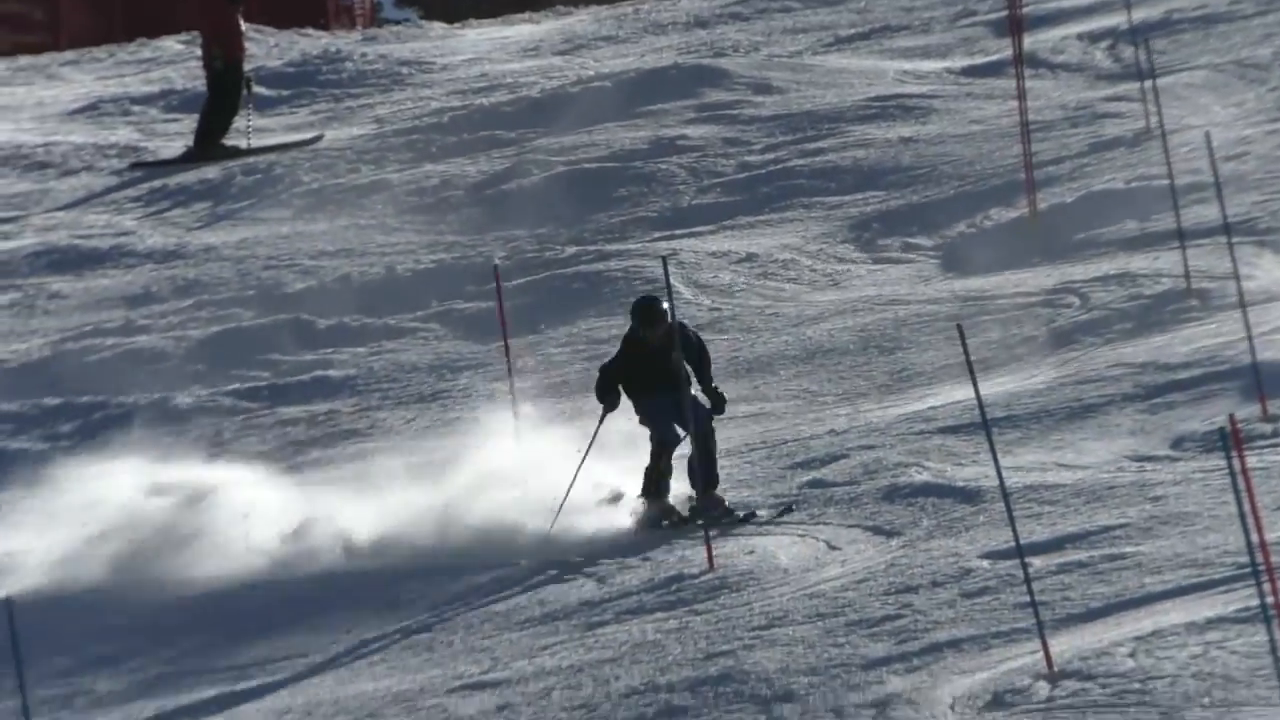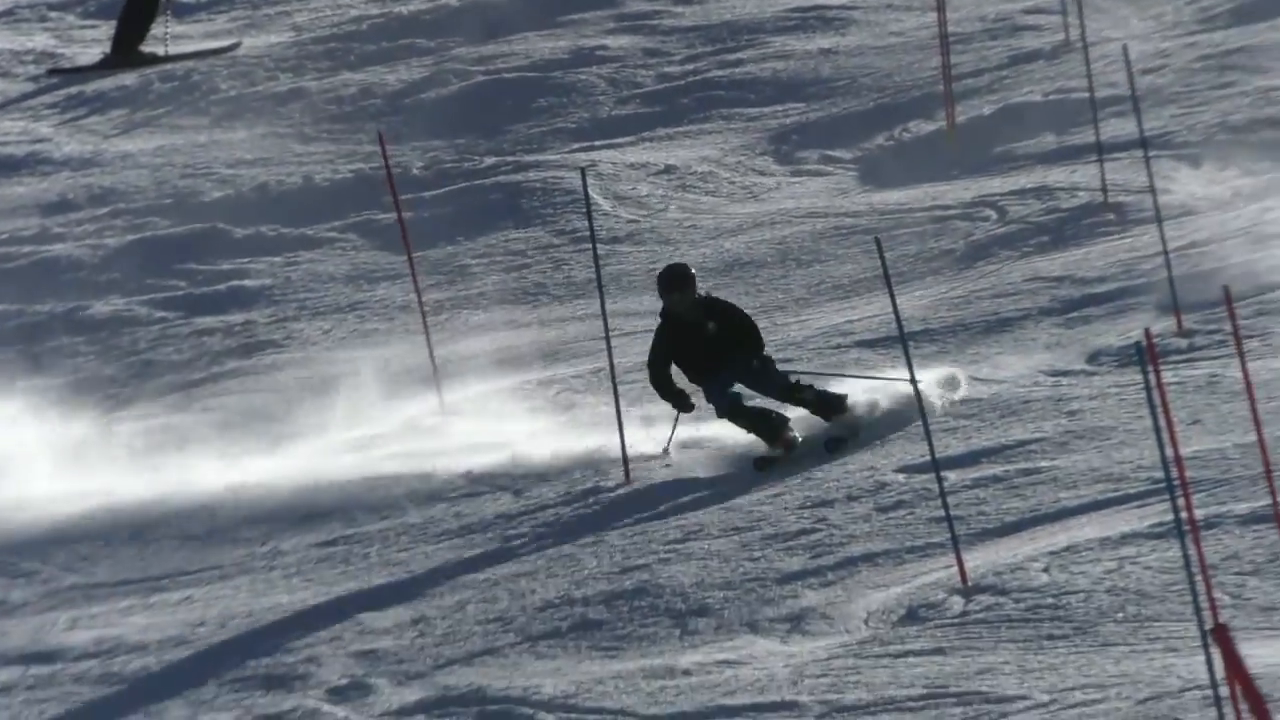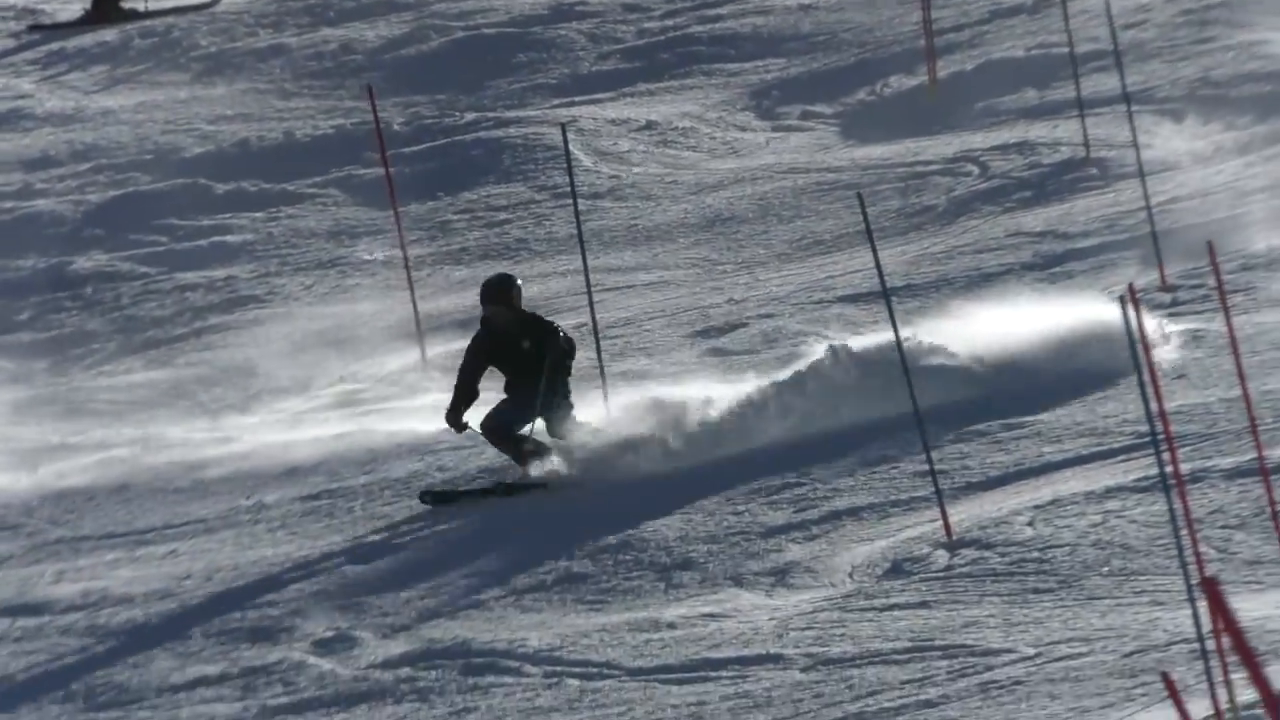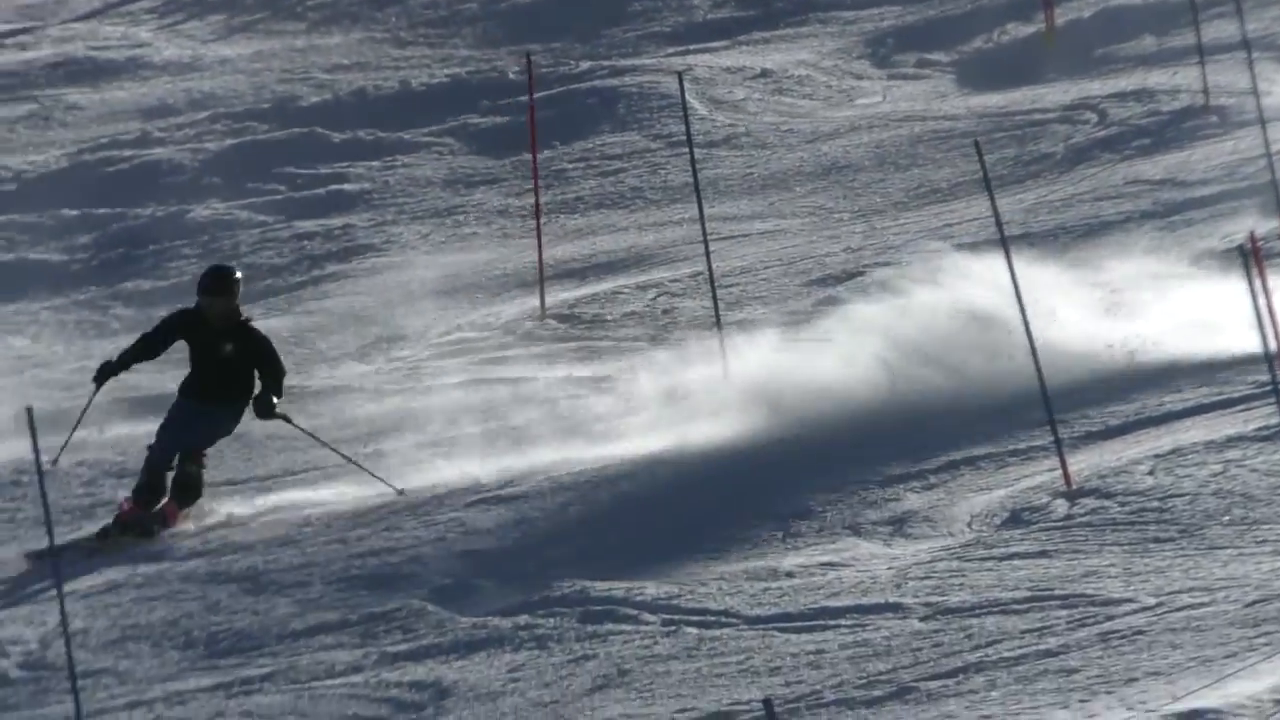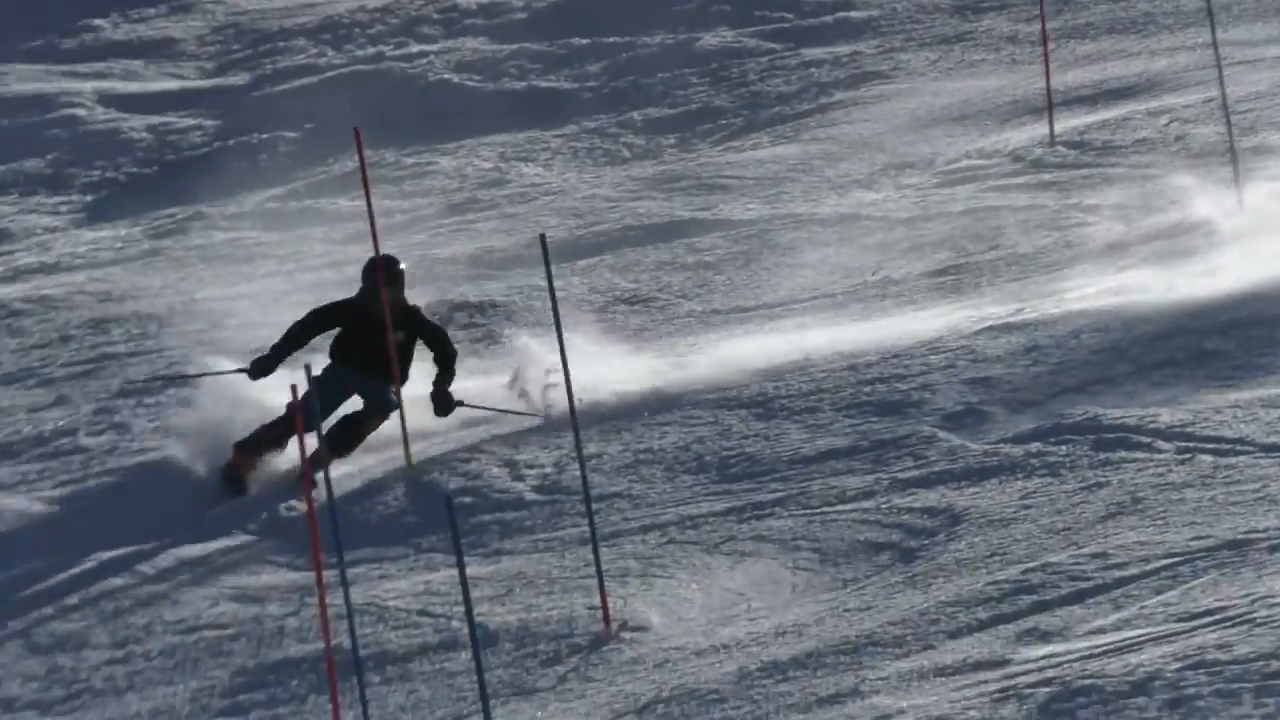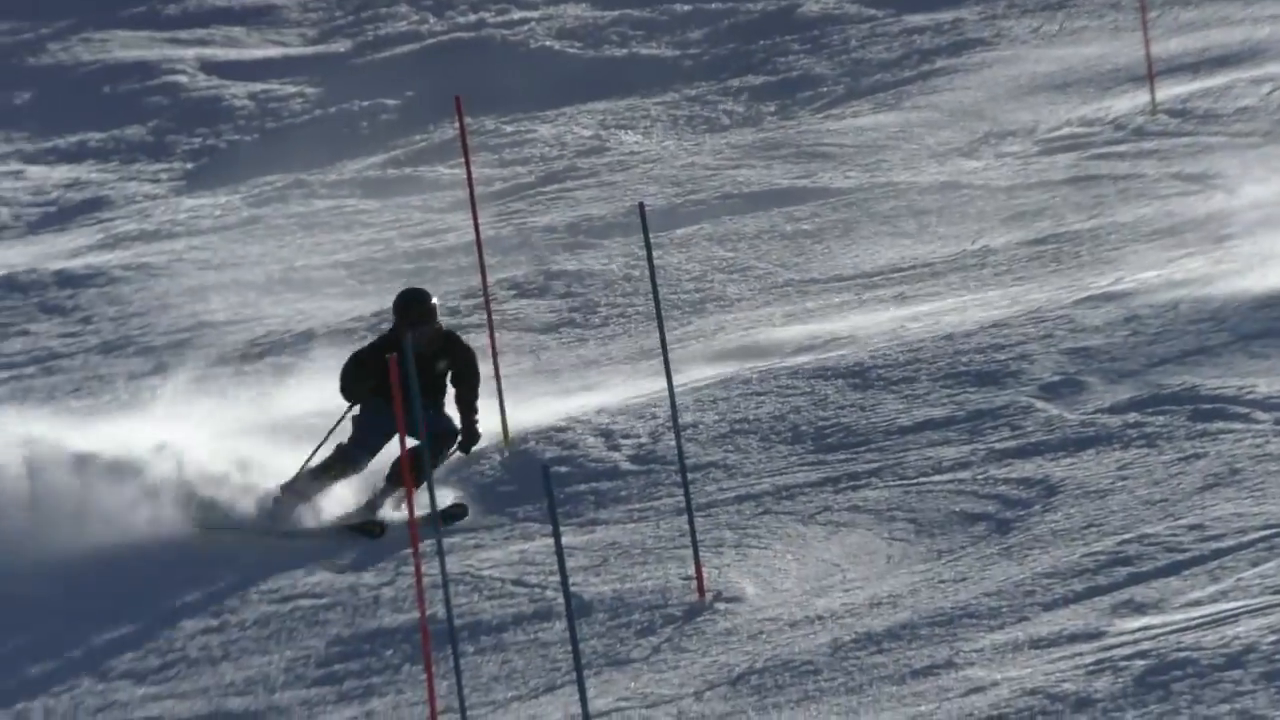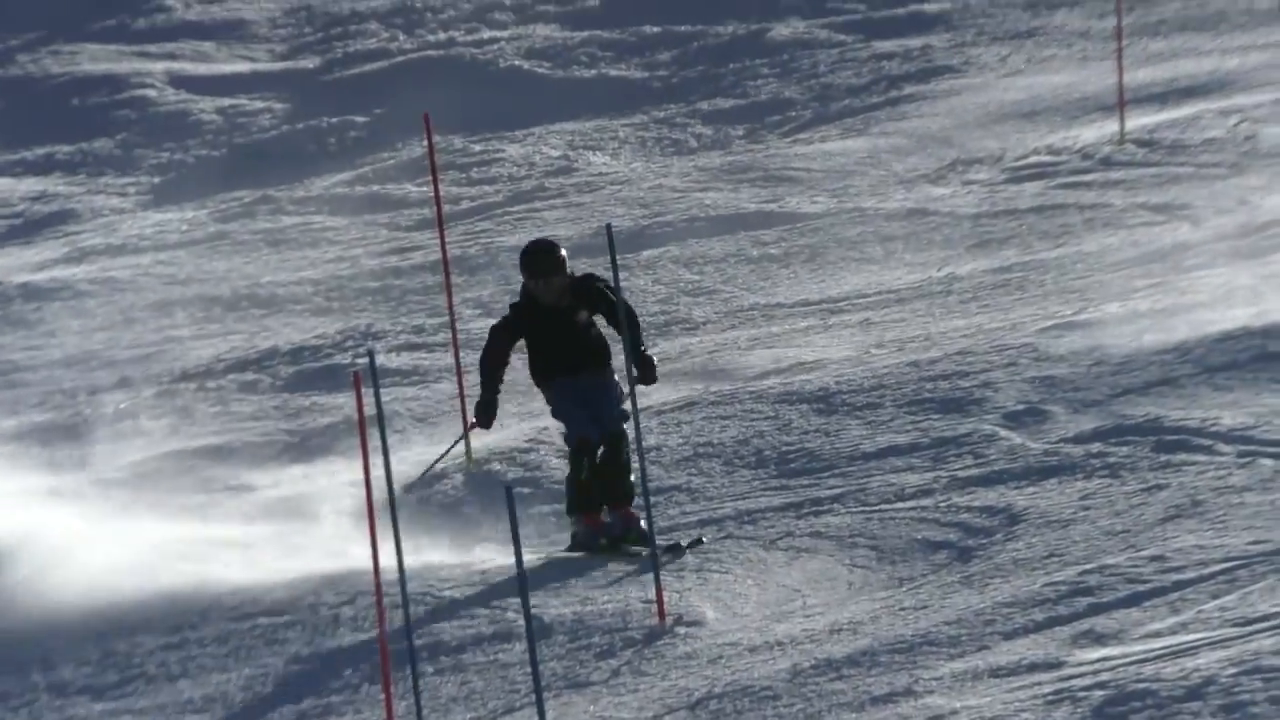
dt=0.4s
person 1, frame 1
left shoulder: (679, 334)
right shoulder: (631, 352)
left elbow: (698, 355)
right elbow: (608, 377)
left wrist: (710, 389)
right wrist: (609, 397)
left hip: (679, 394)
right hip: (649, 401)
left knee: (704, 431)
right knee: (666, 442)
left ankle: (707, 497)
right ankle: (655, 503)
person 1, frame 2
left shoulder: (711, 306)
right shoulder: (667, 333)
left elbow: (743, 323)
right elbow: (657, 372)
left wrist: (757, 354)
right wrist: (675, 396)
left hip: (739, 358)
right hip: (711, 376)
left knee: (785, 389)
right knee: (728, 407)
left ankle: (840, 408)
right ankle: (780, 434)
person 1, frame 3
left shoulder: (534, 326)
right shoulder: (486, 339)
left elbow: (564, 347)
right elbow: (468, 377)
left wrist: (561, 364)
right wrist: (456, 410)
left hip: (550, 383)
right hip: (522, 392)
left knee: (559, 424)
right knee: (491, 428)
right ankle: (540, 459)
person 1, frame 4
left shoulder: (245, 335)
right shoulder: (189, 321)
left elbow: (273, 368)
right elbow: (152, 340)
left wrist: (269, 396)
right wrist: (117, 365)
left hip: (226, 406)
right hip: (193, 398)
left knee: (190, 450)
right knee: (161, 453)
left ankle: (173, 508)
right ankle: (140, 508)
person 1, frame 5
left shoulder: (411, 318)
right shoulder: (353, 309)
left elbow: (444, 349)
right elbow: (311, 324)
left wrist: (441, 388)
right wrist: (274, 356)
left hip: (383, 378)
right hip: (346, 368)
left knee: (381, 406)
right knee: (307, 416)
left ankle: (322, 456)
right ankle: (244, 456)
person 1, frame 6
left shoulder: (452, 346)
right shoulder: (388, 348)
left elbow: (467, 381)
right elbow: (354, 374)
left wrist: (469, 423)
right wrist: (359, 394)
left hip: (425, 409)
right hip: (383, 407)
left knee: (448, 434)
right knee: (354, 457)
left ankle: (385, 495)
right ankle: (290, 498)
person 1, frame 7
left shoulder: (587, 291)
right shoulder: (524, 313)
left elbow: (622, 314)
right elbow: (496, 349)
left wrist: (640, 355)
right wrist: (488, 398)
left hip: (596, 375)
right hip: (558, 383)
left knee: (614, 436)
right knee: (585, 441)
left ankle: (622, 514)
right ankle: (586, 520)
